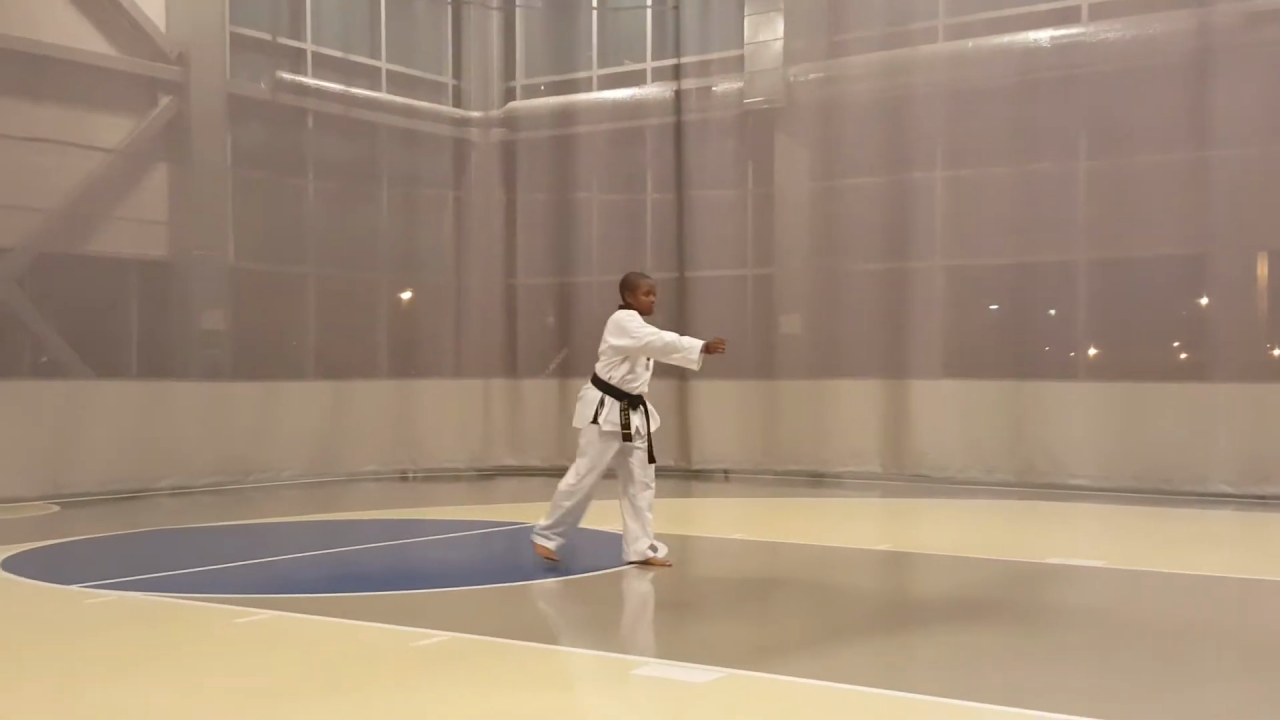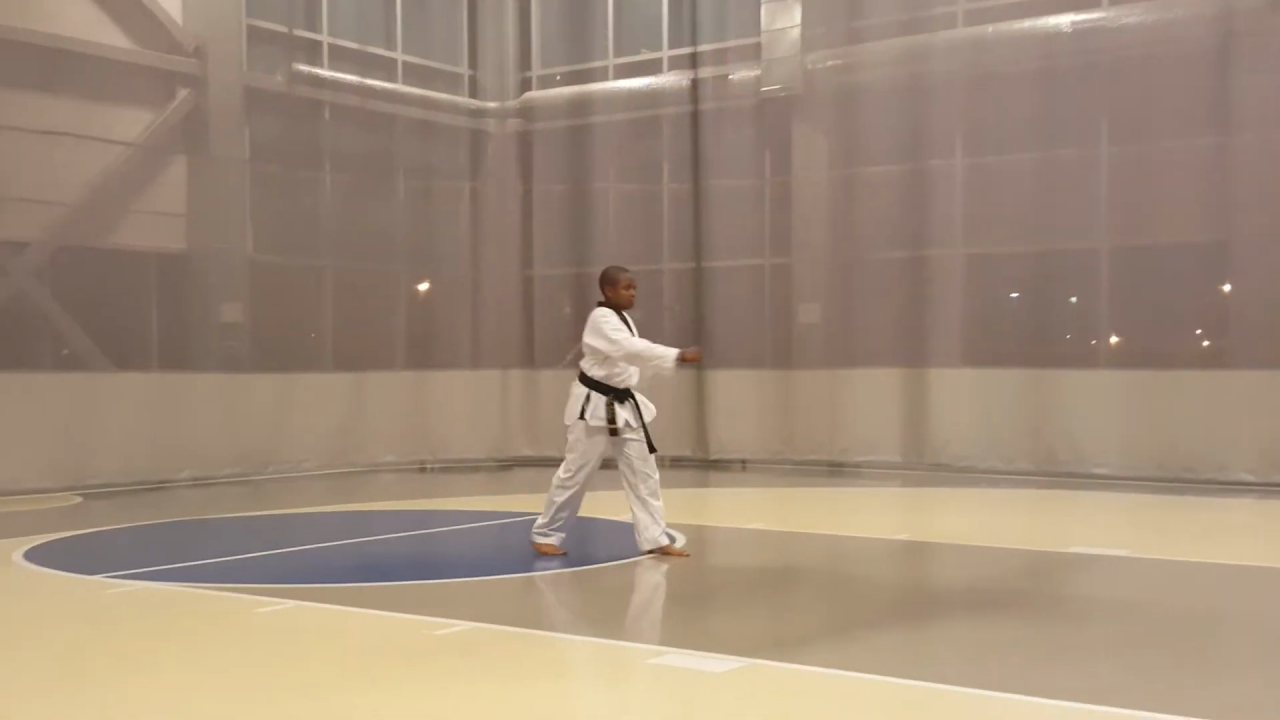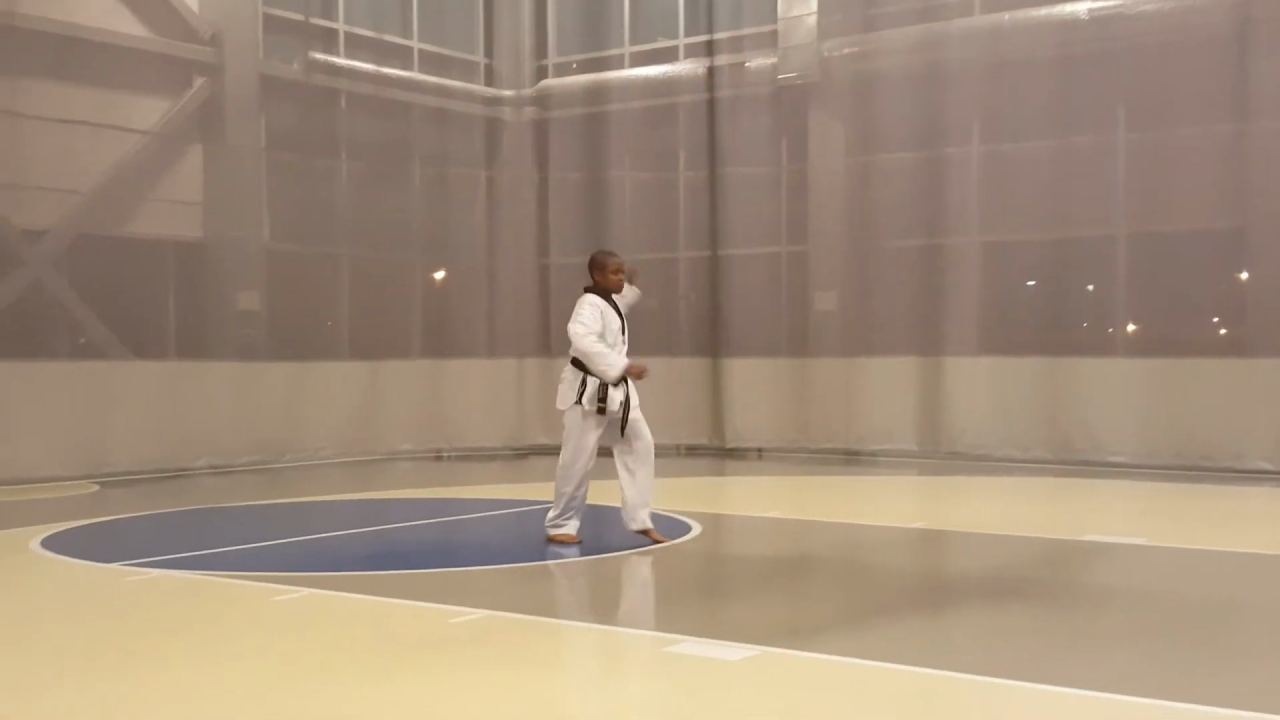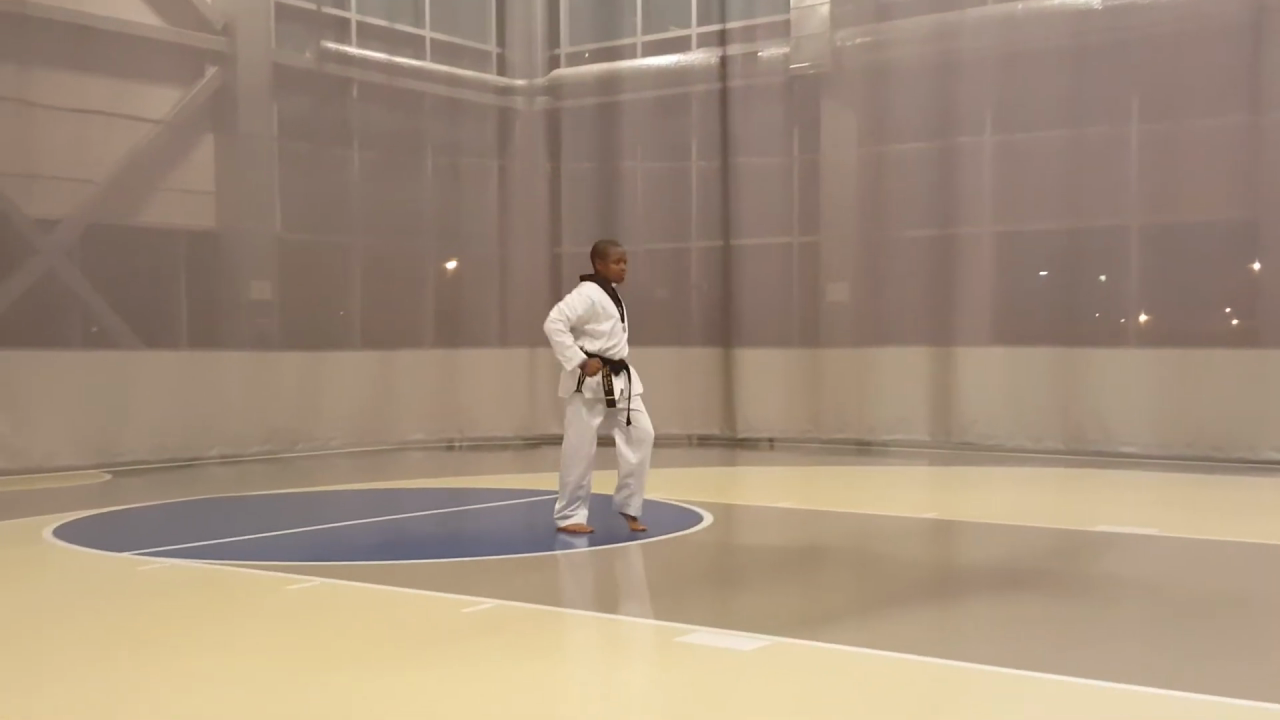
dt=0.2s
person 1, frame 1
left shoulder: (635, 324)
right shoulder: (623, 321)
right elbow: (659, 342)
right wrist: (702, 347)
left hip: (632, 411)
right hip: (604, 410)
left knee: (640, 480)
right knee: (583, 476)
left ankle: (641, 549)
right ankle: (546, 535)
person 1, frame 2
left shoulder: (621, 319)
right shoulder: (603, 319)
right elbow: (633, 349)
right wrist: (676, 356)
left hip: (624, 405)
right hip: (593, 406)
left knee: (643, 470)
right knee: (576, 473)
left ankle: (656, 539)
right ankle: (546, 534)
person 1, frame 3
left shoulder: (609, 301)
right shoulder: (591, 305)
right elbow: (585, 343)
left wrist: (629, 288)
right wrist: (624, 367)
left hip: (617, 389)
right hip: (587, 389)
left knee: (640, 446)
right knee: (578, 459)
left ankle: (639, 520)
right ankle: (560, 524)
person 1, frame 4
left shoulder: (611, 291)
right shoulder: (586, 294)
right elbow: (554, 324)
left wrist: (619, 278)
right wrist: (579, 360)
left hip: (620, 377)
right hip: (589, 380)
left knee: (640, 434)
right knee: (580, 449)
left ankle: (628, 506)
right ankle: (570, 515)
